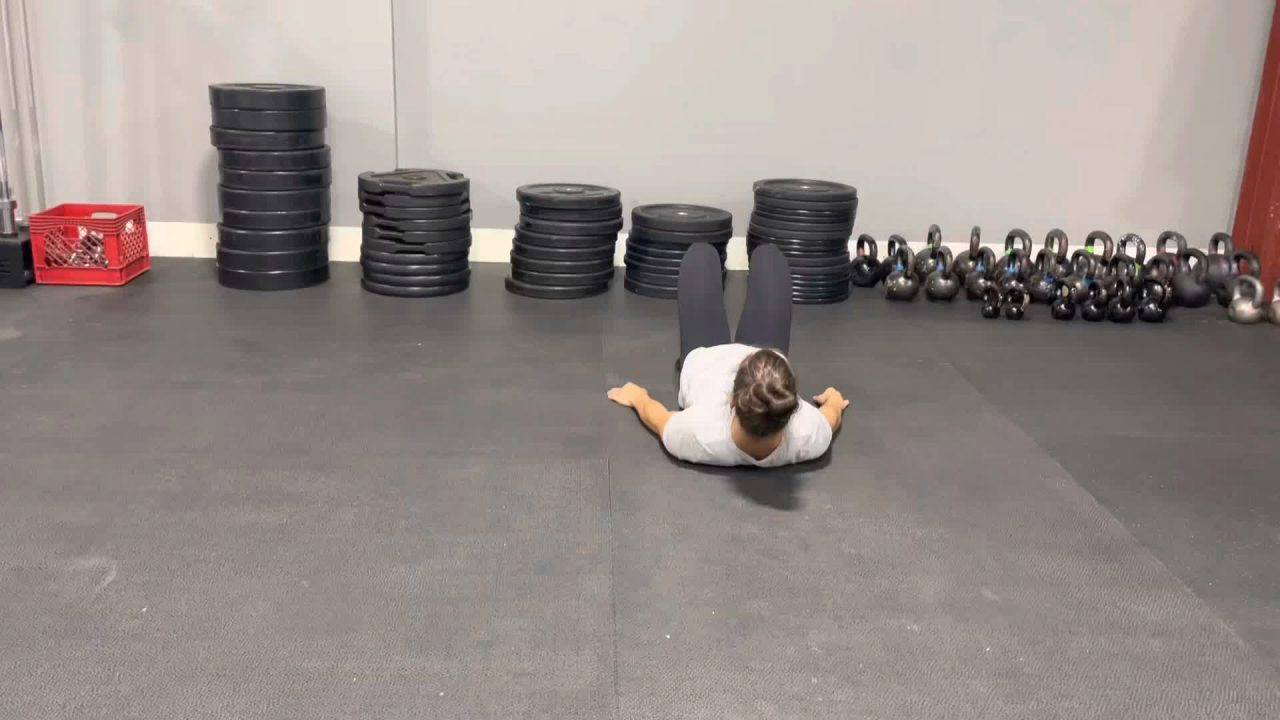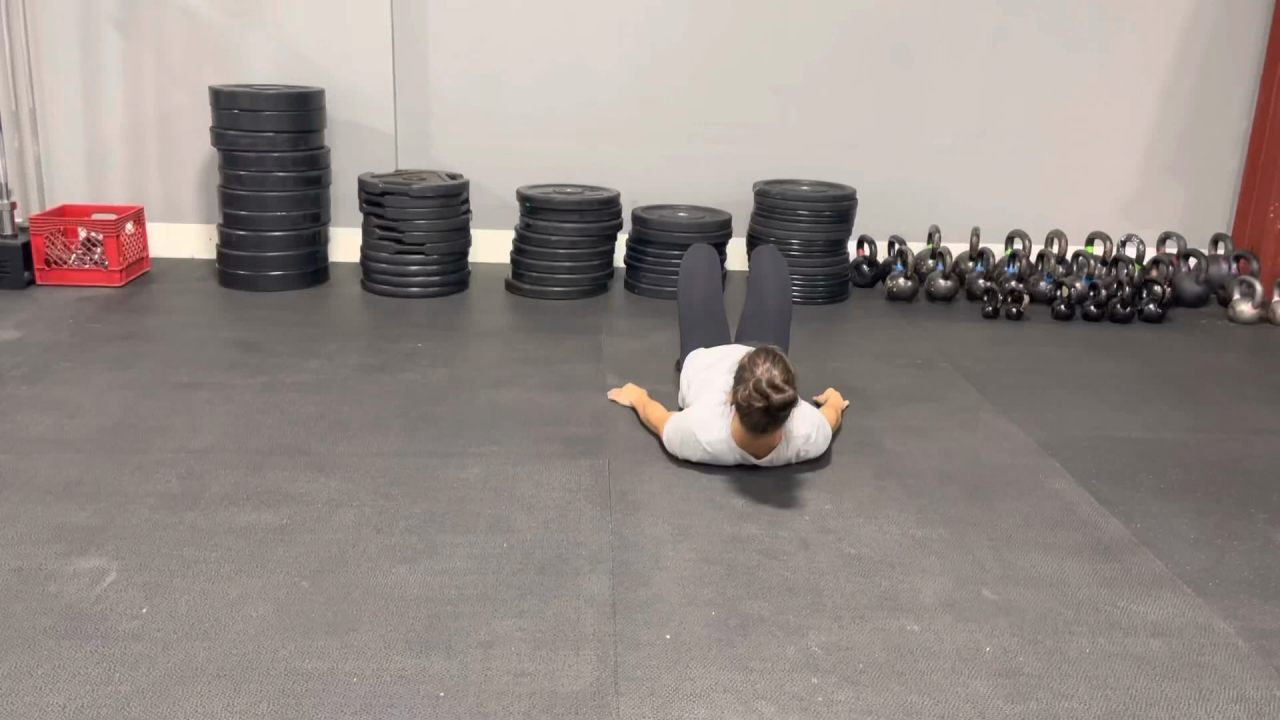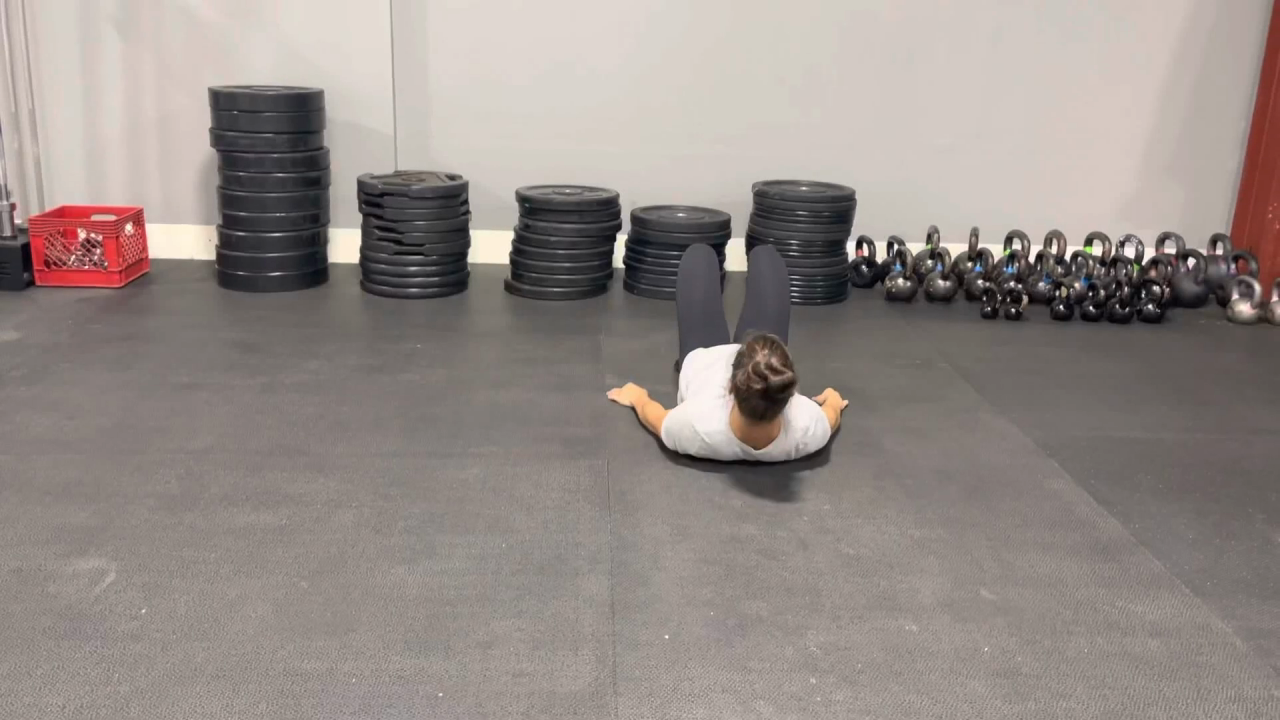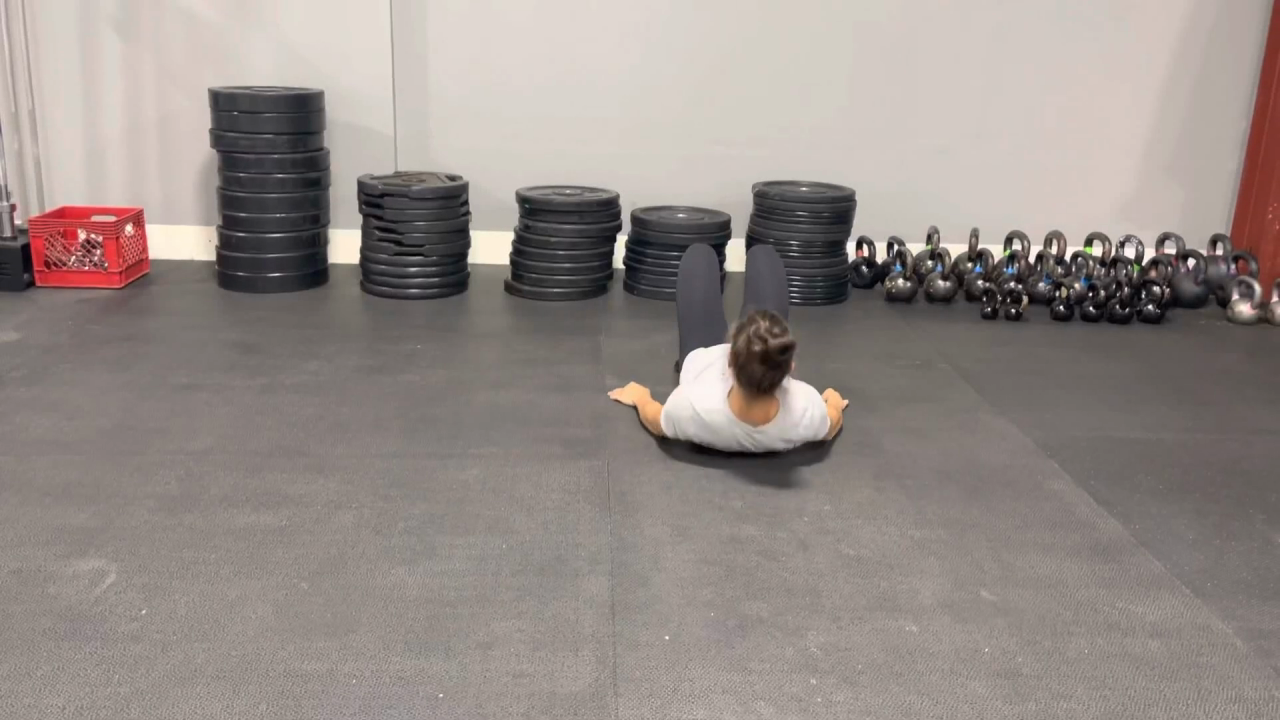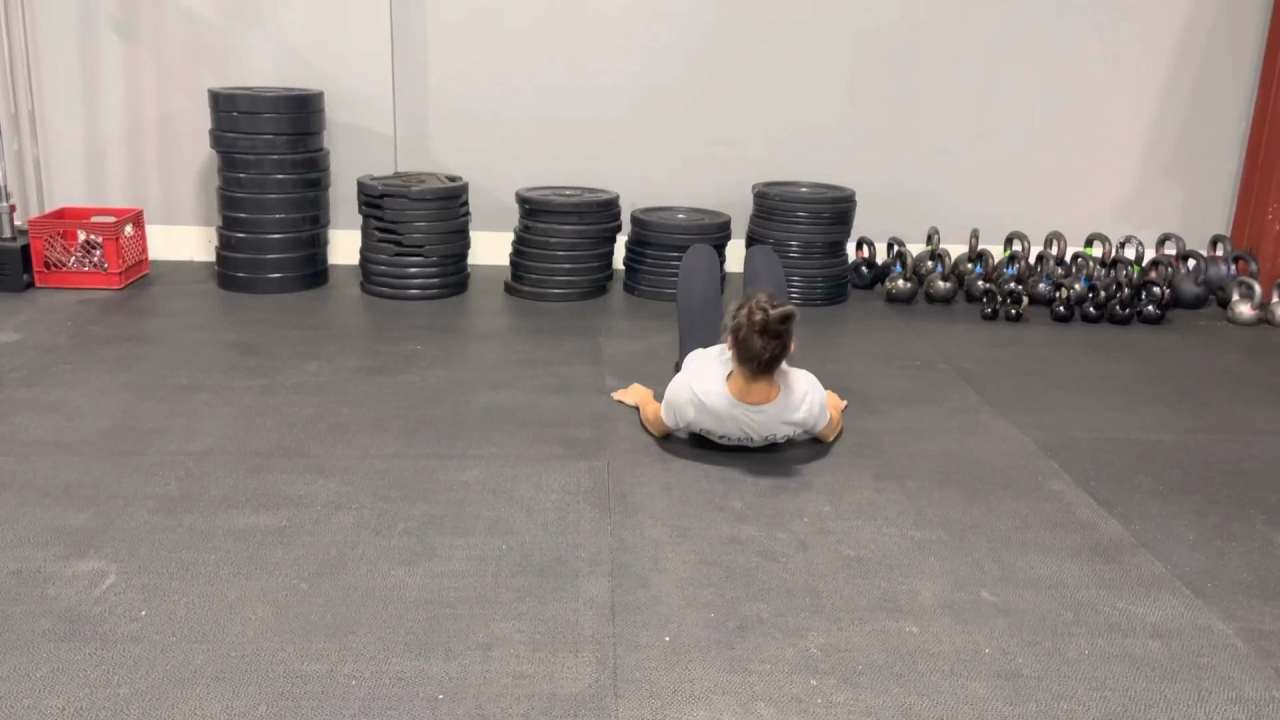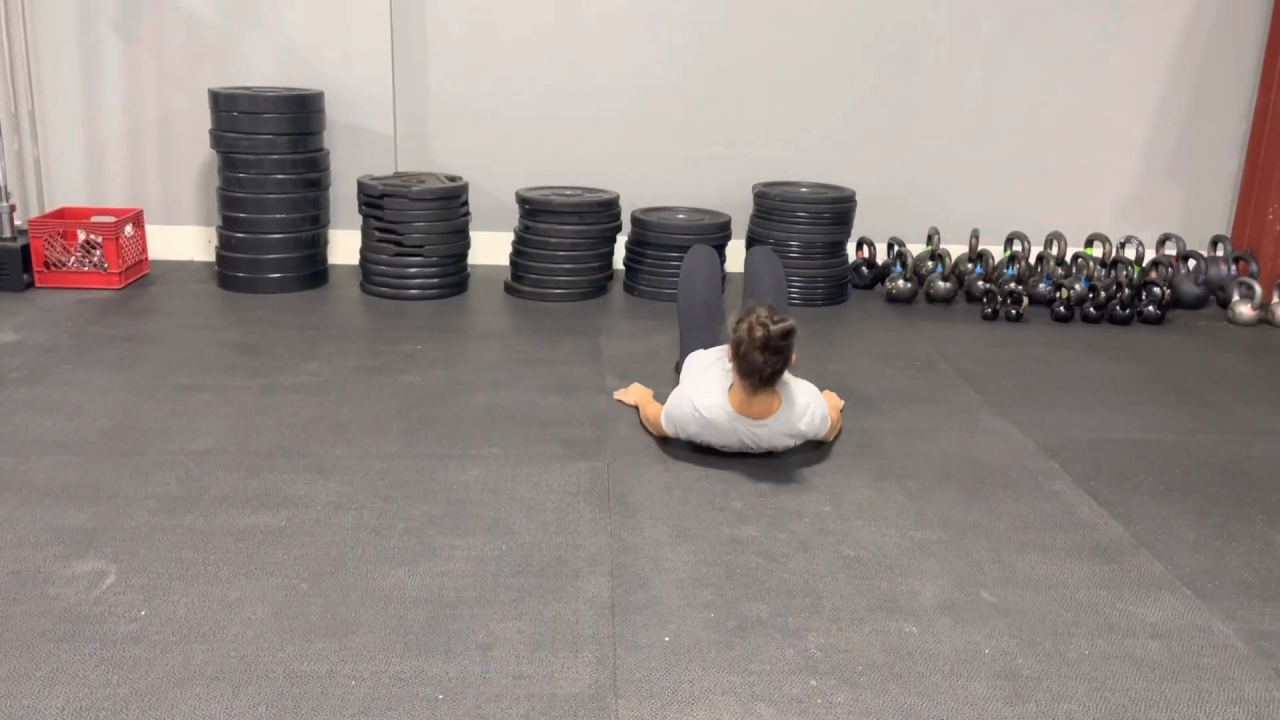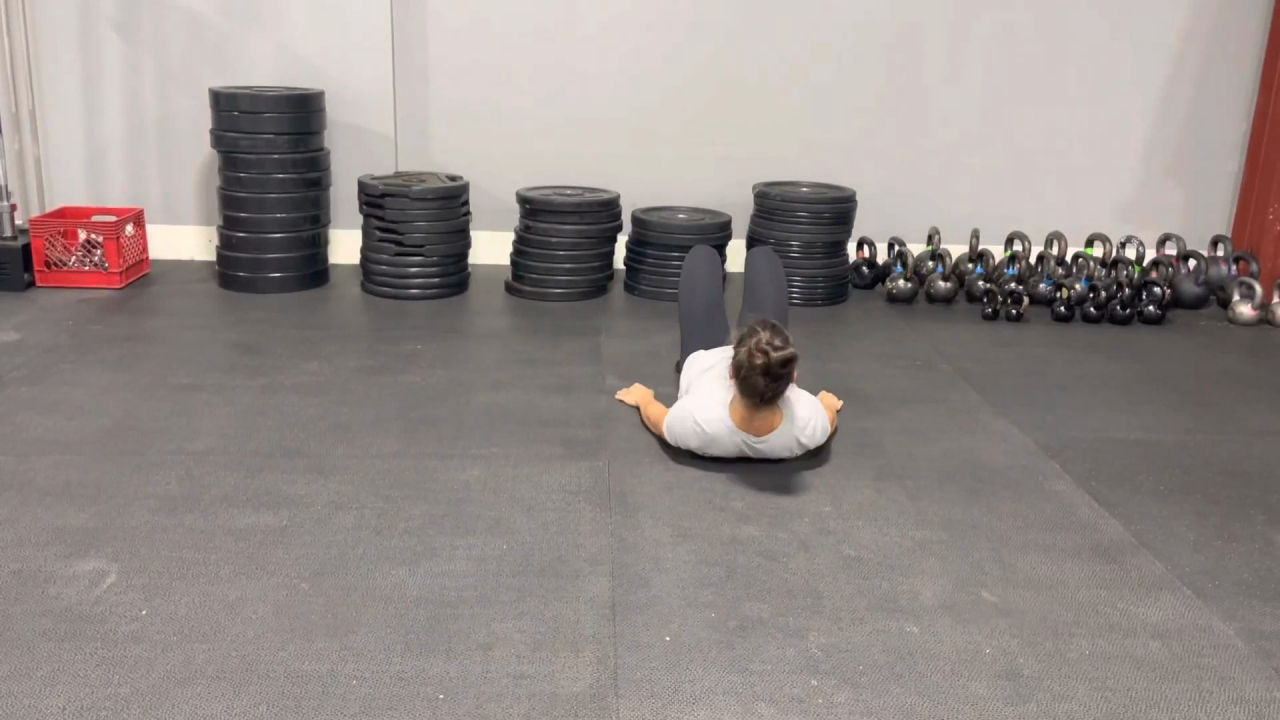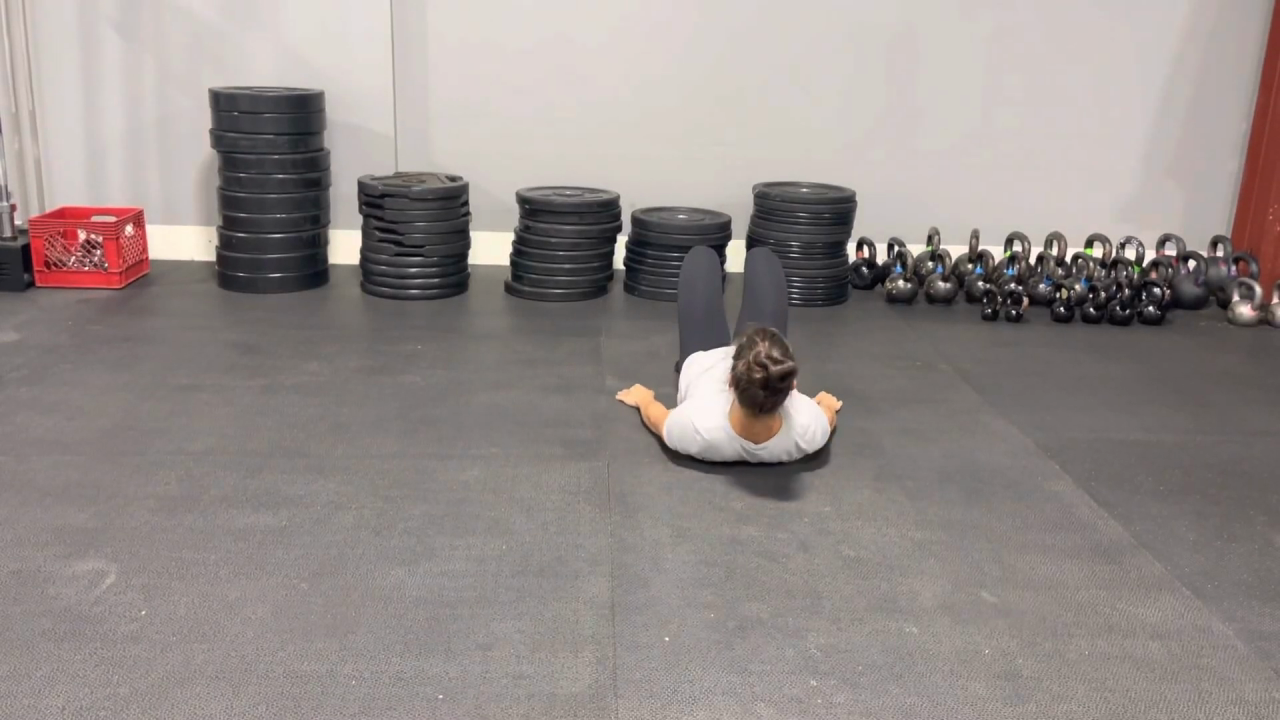
dt=0.2s
person 1, frame 1
left shoulder: (699, 437)
right shoulder: (809, 440)
left elbow: (658, 418)
left wrist: (636, 397)
right wrist: (834, 400)
left knee: (701, 253)
right knee: (767, 255)
person 1, frame 2
left shoulder: (698, 435)
right shoulder: (808, 439)
left elbow: (658, 419)
left wrist: (637, 398)
right wrist: (834, 401)
left knee: (701, 254)
right knee: (767, 255)
person 1, frame 3
left shoulder: (696, 425)
right shoulder: (807, 429)
left elbow: (656, 421)
left wrist: (635, 397)
right wrist: (833, 401)
left knee: (700, 254)
right knee: (764, 255)
person 1, frame 4
left shoulder: (693, 405)
right shoulder: (806, 409)
left elbow: (657, 426)
right elbow: (831, 428)
left wrist: (638, 396)
right wrist: (833, 402)
left knee: (700, 253)
right knee: (762, 254)
person 1, frame 5
left shoulder: (692, 389)
right shoulder: (806, 394)
left elbow: (657, 427)
right elbow: (830, 432)
left wrist: (641, 397)
right wrist: (833, 404)
left knee: (700, 254)
right knee: (760, 255)
person 1, frame 6
left shoulder: (695, 403)
right shoulder: (806, 407)
left elbow: (658, 425)
right elbow: (830, 430)
left wrist: (640, 397)
left knee: (701, 255)
right knee: (761, 256)
person 1, frame 7
left shoulder: (697, 420)
right shoulder: (808, 425)
left elbow: (658, 421)
left wrist: (642, 396)
right wrist: (828, 404)
left knee: (702, 256)
right knee: (761, 257)
person 1, frame 8
left shoulder: (696, 427)
right shoulder: (808, 431)
left elbow: (658, 419)
left wrist: (642, 398)
right wrist: (828, 404)
left knee: (701, 257)
right knee: (761, 258)
